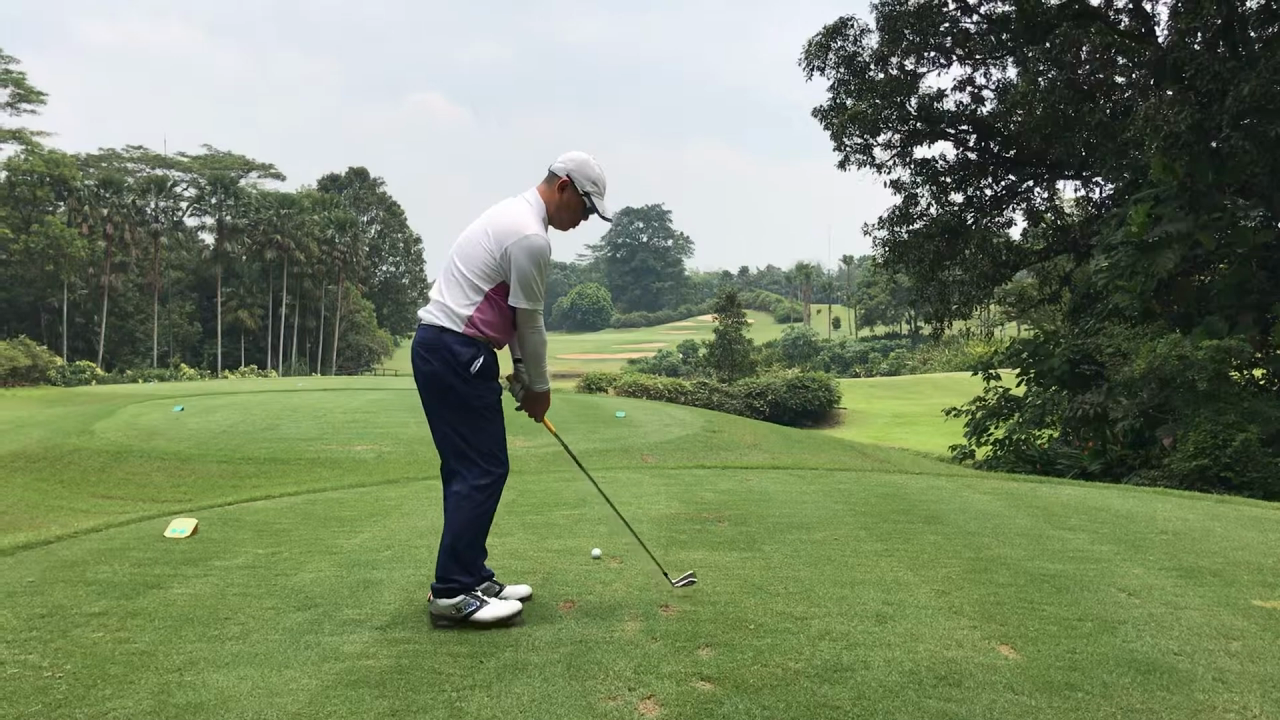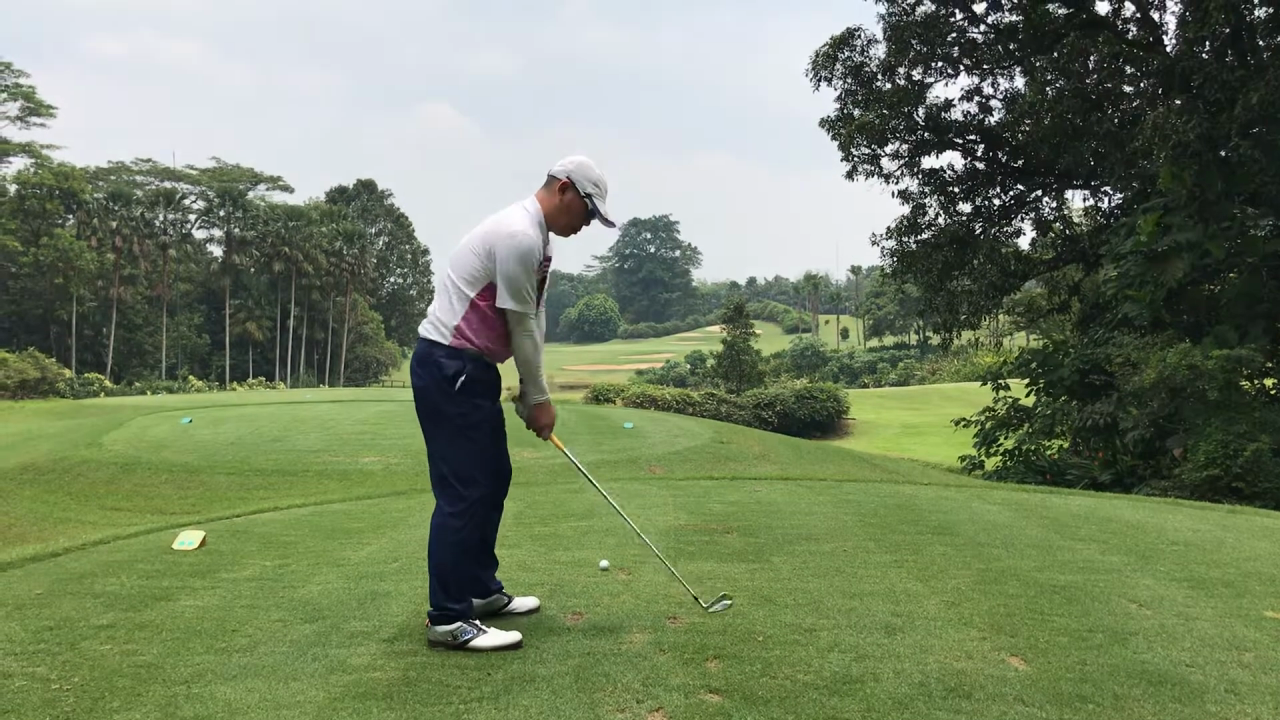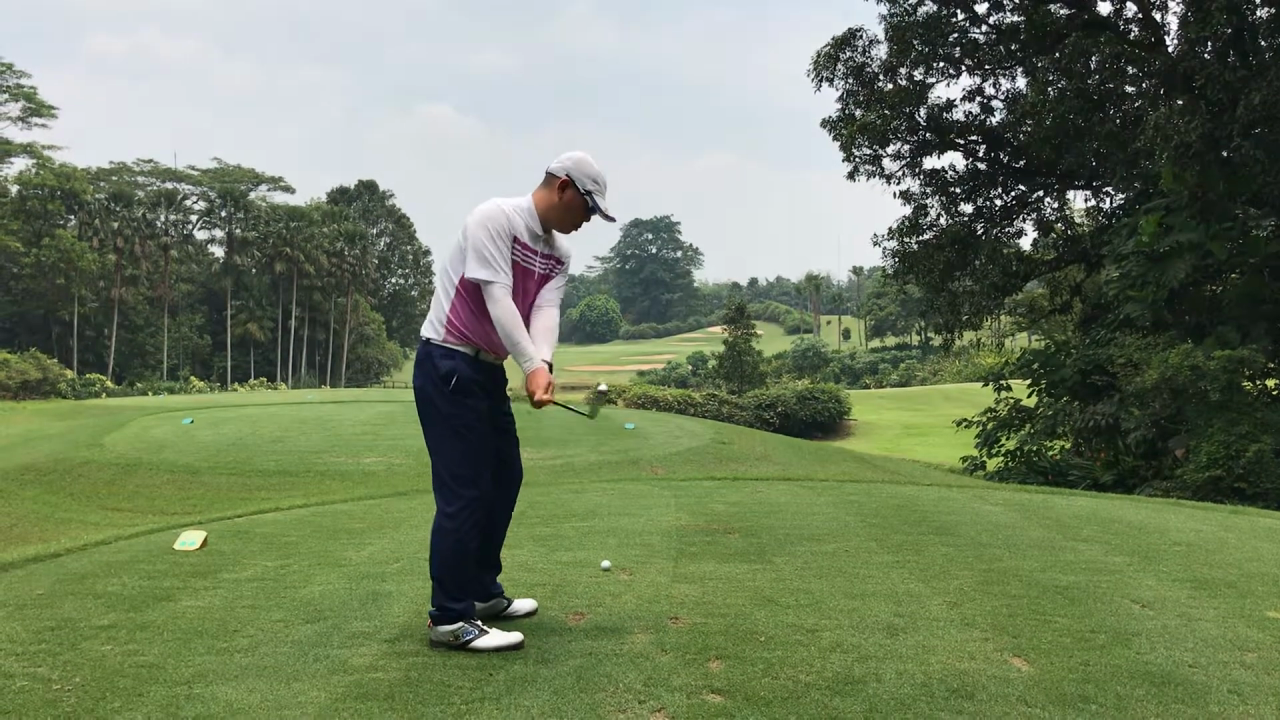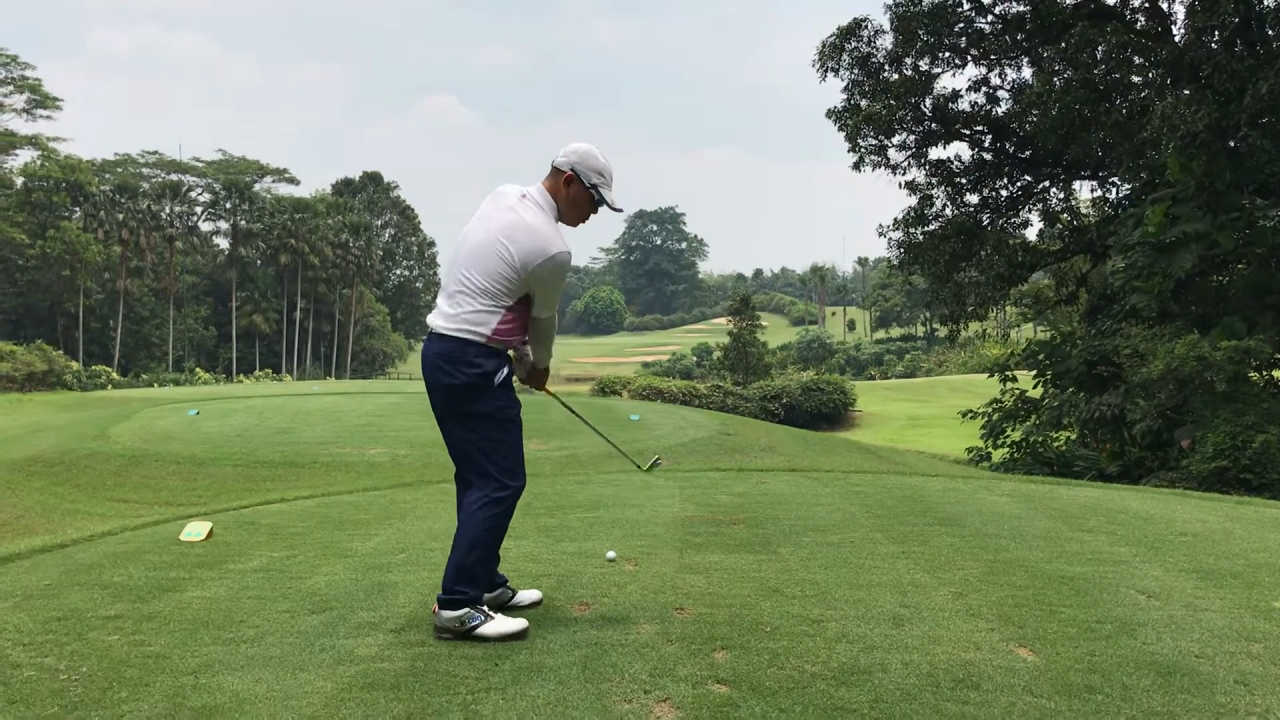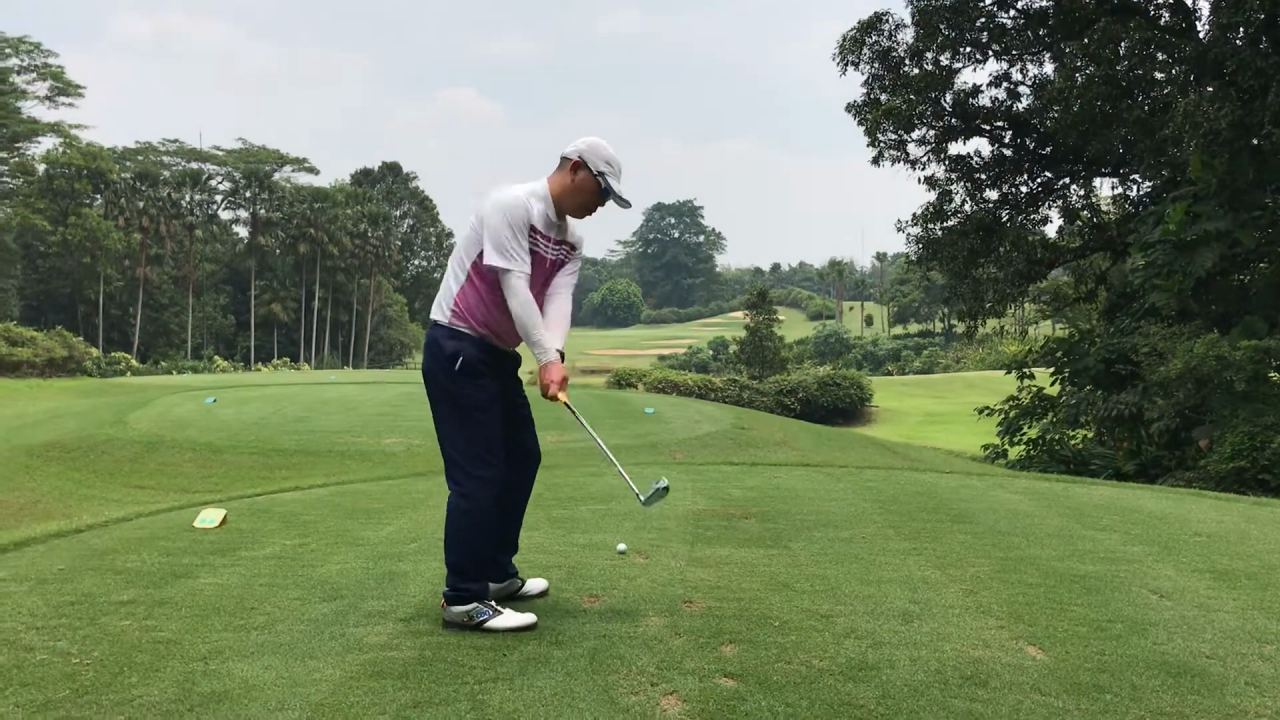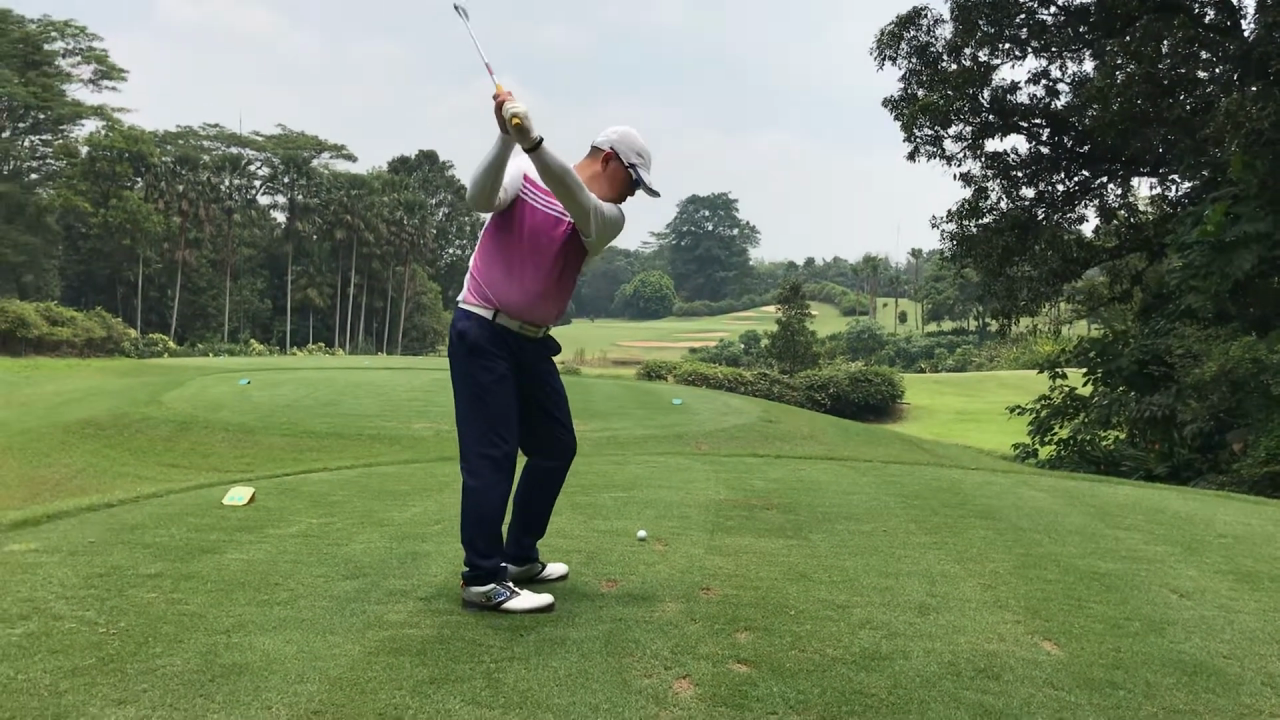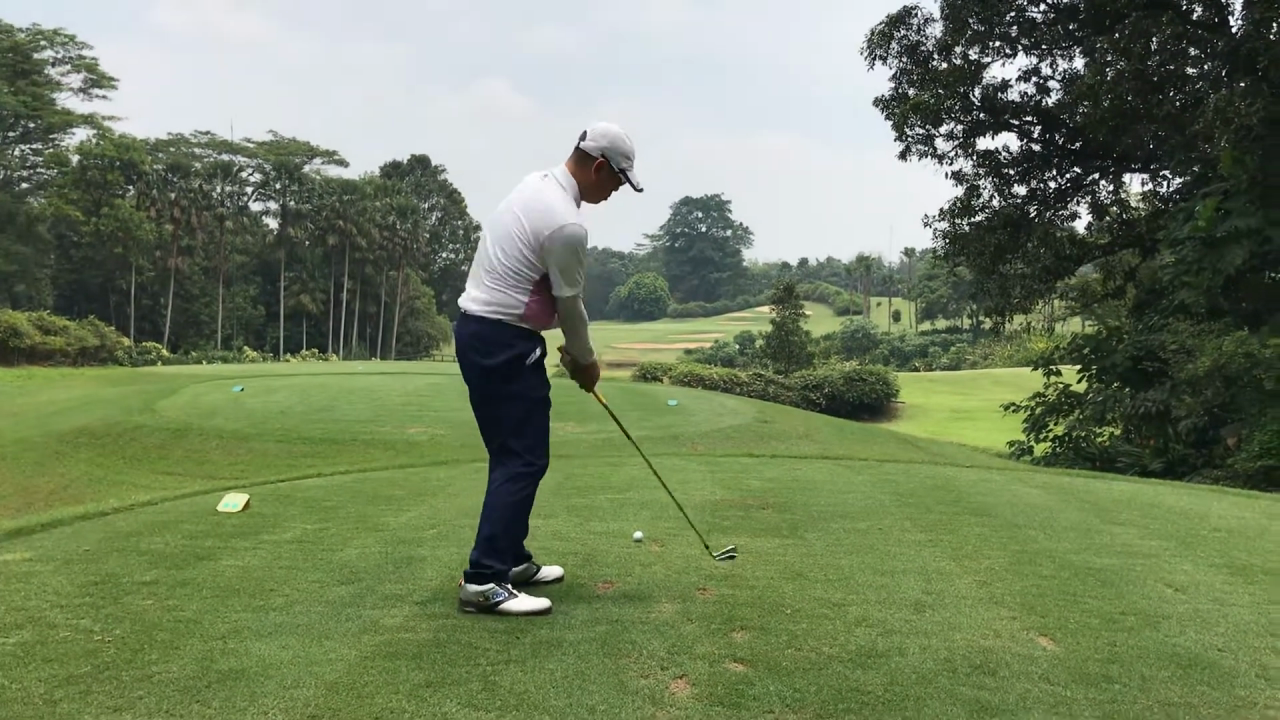
dt=0.5s
person 1, frame 1
left shoulder: (514, 212)
right shoulder: (530, 237)
right elbow: (530, 320)
left wrist: (522, 368)
right wrist: (540, 385)
left hip: (441, 346)
right hip: (457, 353)
left knee: (468, 469)
right knee: (483, 470)
left ankle: (471, 576)
right ankle: (452, 590)
person 1, frame 2
left shoulder: (534, 238)
right shoulder: (519, 236)
left elbow: (532, 321)
right elbow: (520, 326)
left wrist: (532, 391)
right wrist: (538, 397)
left hip: (466, 367)
right hip: (449, 367)
left knee: (493, 478)
right knee: (463, 489)
left ankle: (479, 588)
right ankle: (448, 618)
person 1, frame 3
left shoulder: (557, 254)
right shoulder: (495, 217)
left elbow: (544, 313)
right elbow: (497, 300)
left wrist: (542, 366)
right wrist: (531, 367)
left hip: (483, 369)
right hip: (448, 366)
left knee: (503, 480)
right knee: (464, 490)
left ankle: (480, 593)
right ankle: (450, 618)
person 1, frame 4
left shoulder: (505, 197)
right shoulder: (551, 250)
right elbow: (542, 321)
left wrist: (522, 353)
right wrist: (538, 364)
left hip: (444, 350)
right hip: (473, 363)
left knee: (480, 475)
right knee: (500, 481)
left ankle: (483, 582)
right ankle: (457, 602)
person 1, frame 5
left shoulder: (570, 242)
right shoulder: (512, 202)
left elbow: (559, 300)
right elbow: (515, 286)
left wrist: (554, 357)
right wrist: (545, 358)
left hip: (499, 355)
right hip: (458, 350)
left knee: (521, 460)
right knee: (477, 472)
left ankle: (496, 574)
right ankle: (464, 598)
person 1, frame 6
left shoulder: (607, 218)
right shoulder: (522, 174)
left elbow: (574, 201)
right elbow: (478, 199)
left wrist: (533, 141)
right wrist: (507, 138)
left hip: (532, 343)
right hip: (482, 333)
left knee: (555, 448)
right knee: (491, 456)
left ankle: (518, 557)
right ankle: (483, 578)
person 1, frame 7
left shoulder: (535, 183)
right shoulder: (568, 226)
right elbow: (569, 305)
left wrist: (575, 352)
right wrist: (585, 357)
left hip: (474, 328)
right hip: (506, 342)
left knee: (509, 450)
right knee: (524, 458)
left ankle: (510, 558)
right ankle: (483, 579)
